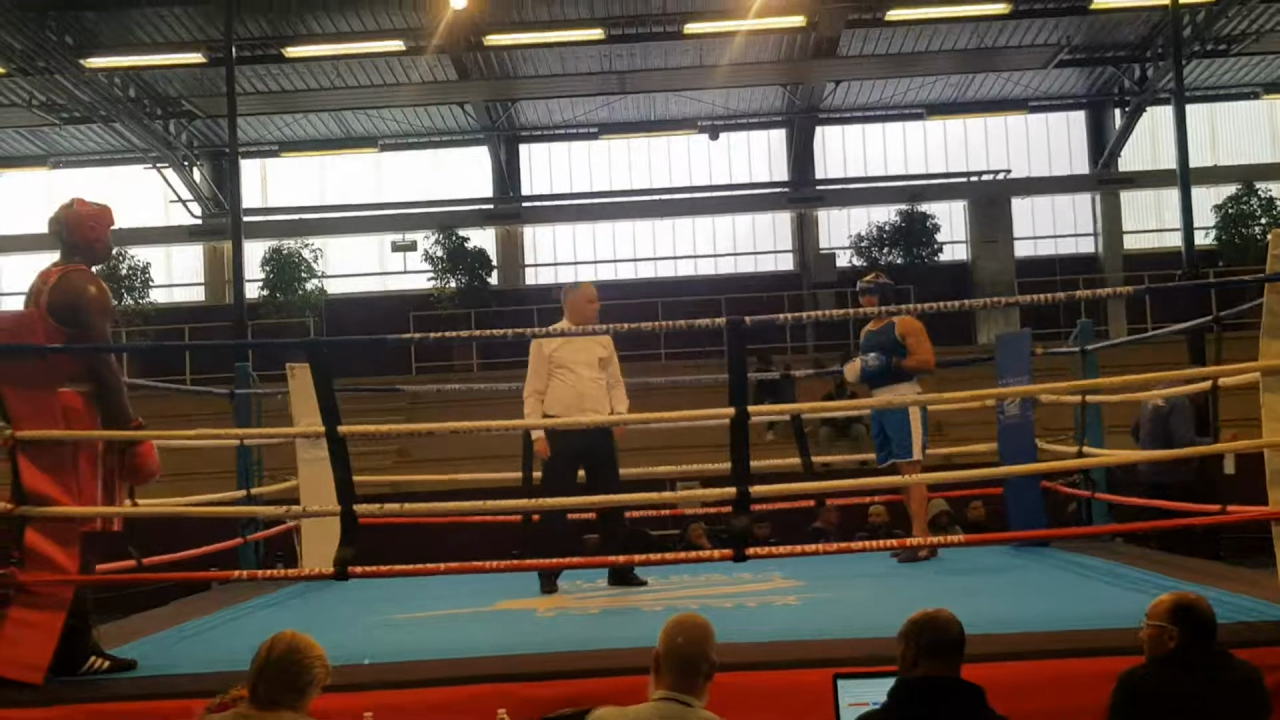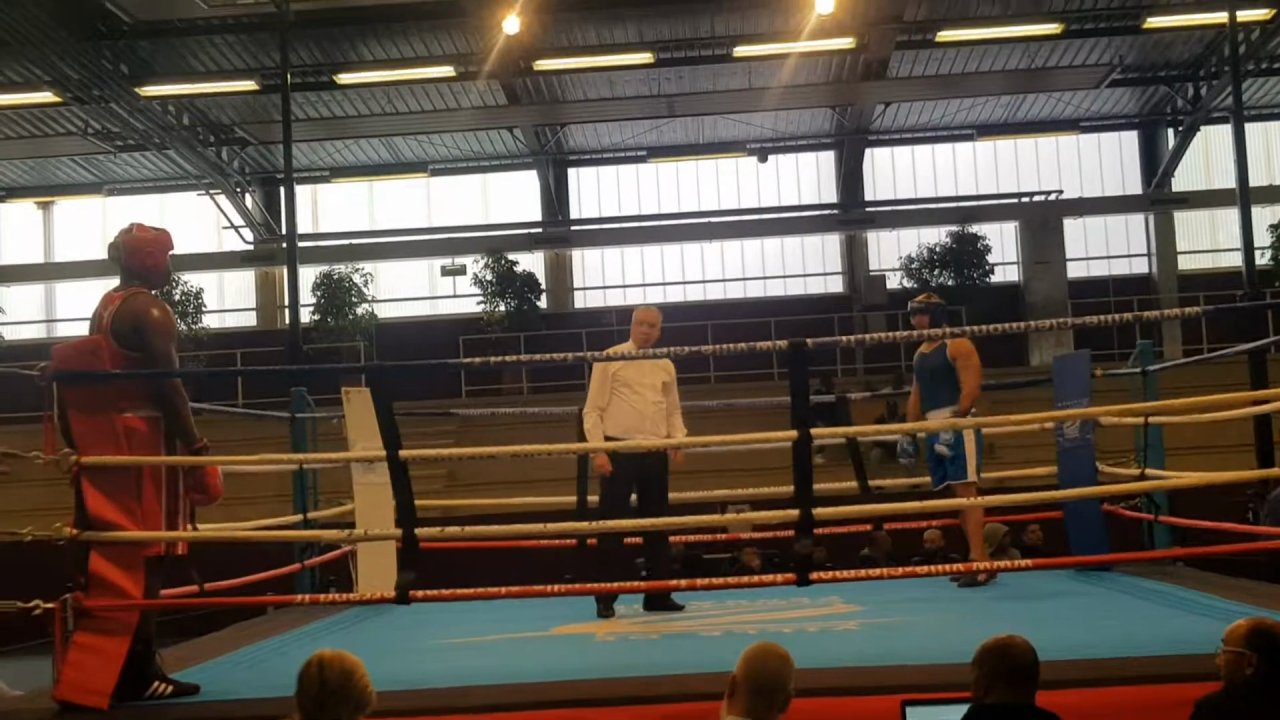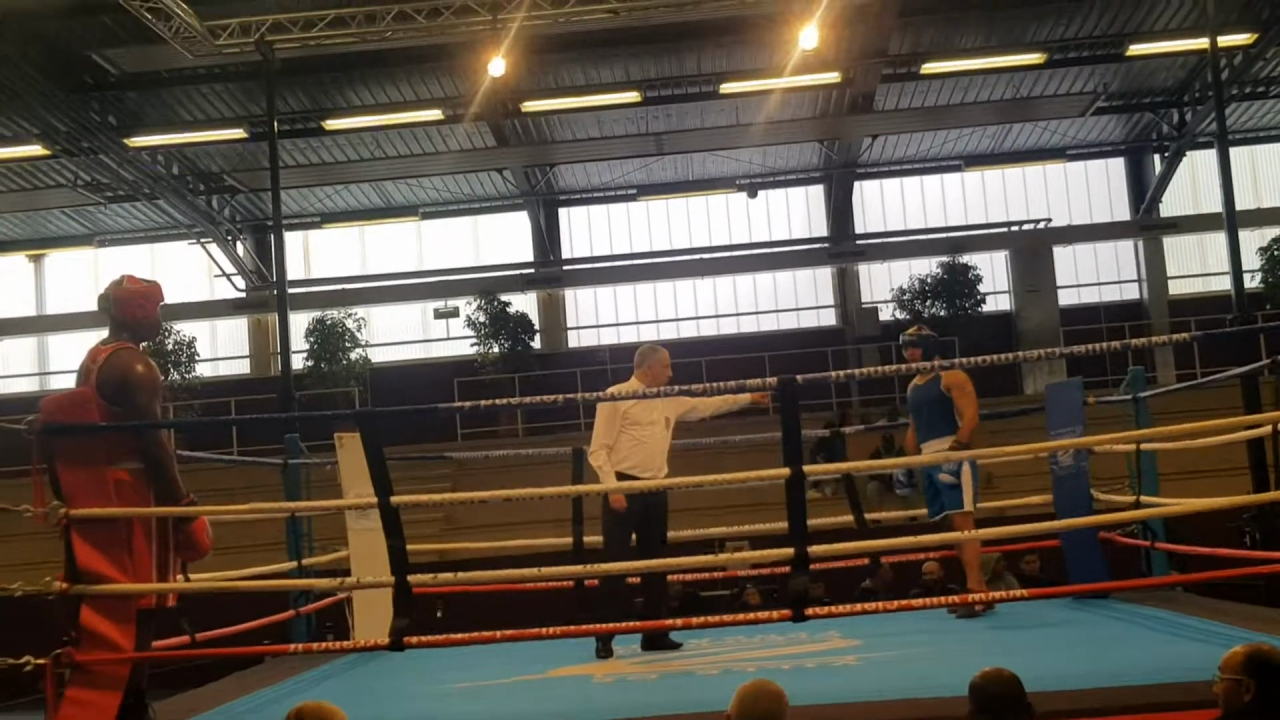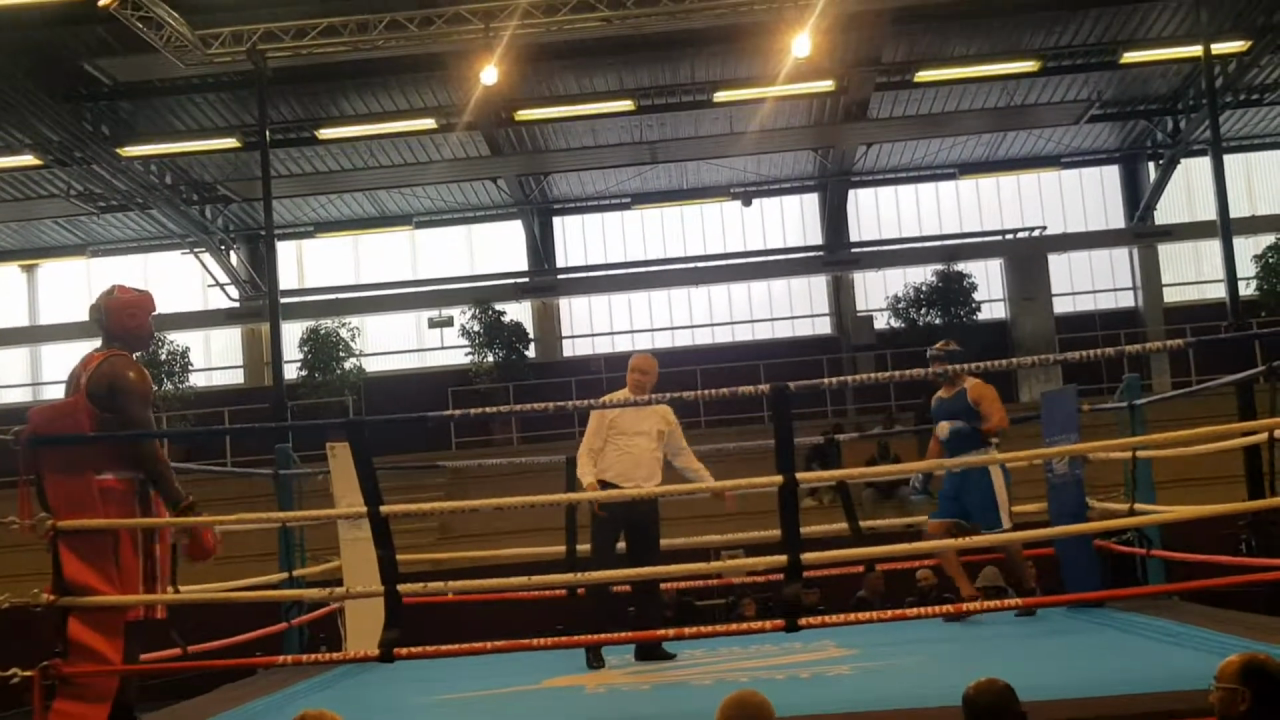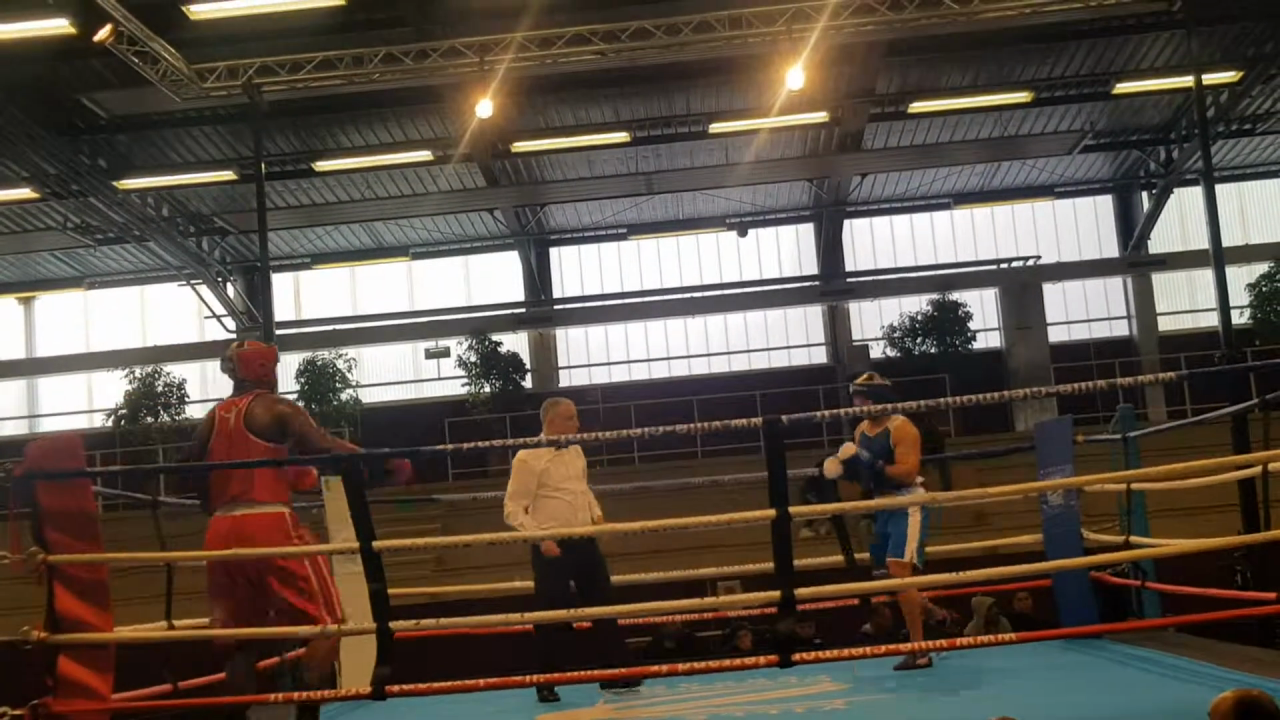
dt=1s
person 1, frame 1
left shoulder: (42, 283)
right shoulder: (86, 288)
right elbow: (102, 366)
right wrist: (133, 432)
left hip: (42, 422)
right hip: (77, 421)
left knee: (51, 534)
right knee: (72, 534)
left ankle: (68, 644)
right ankle: (68, 649)
person 1, frame 2
left shoulder: (105, 307)
right shoulder: (149, 310)
right elbow: (167, 387)
right wrist: (198, 451)
left hip: (107, 447)
right hip: (142, 446)
left knee: (117, 557)
right knee: (139, 558)
left ankle: (132, 669)
right ankle: (132, 673)
person 1, frame 3
left shoulder: (91, 361)
right shoulder: (133, 365)
right elbow: (152, 444)
right wrist: (186, 510)
left hip: (96, 501)
right hip: (131, 499)
left knee: (109, 614)
right knee: (130, 615)
person 1, frame 4
left shoulder: (84, 369)
right shoulder: (125, 371)
right elbow: (146, 452)
left wrist: (156, 503)
right wrist: (188, 512)
left hip: (82, 501)
right hip: (119, 504)
left knee: (98, 623)
right knee: (126, 623)
person 1, frame 5
left shoulder: (209, 422)
right shoulder: (276, 408)
right elbow: (329, 448)
left hip: (223, 530)
right hip: (271, 526)
left knee: (244, 643)
right knee: (324, 623)
person 2, frame 1
left shoulder: (603, 340)
right shoulder: (545, 340)
left elbow: (615, 383)
right elbow: (532, 393)
left wrist: (619, 413)
right wrist: (537, 433)
left hip: (599, 430)
right hip: (561, 430)
left ankle: (620, 569)
right ankle: (549, 575)
person 2, frame 2
left shoulder: (665, 365)
right shoulder: (610, 359)
left elbow: (673, 410)
right elbow: (593, 410)
left wrist: (678, 439)
right wrist: (598, 449)
left hip: (655, 452)
right hip: (618, 450)
right knee: (612, 524)
left ankle: (657, 594)
right ankle: (606, 599)
person 2, frame 3
left shoulder: (668, 401)
right shoulder: (615, 397)
left elbow: (705, 405)
right elbow: (598, 449)
left wrist: (747, 398)
right wrist: (612, 488)
left hip: (655, 490)
right hip: (624, 488)
left knee: (655, 562)
right knee: (616, 562)
left ankle: (654, 634)
right ankle: (605, 638)
person 2, frame 4
left shoulder: (664, 413)
right shoulder: (608, 405)
left elbow: (681, 454)
right elbow: (587, 449)
left wrist: (710, 484)
right wrist: (589, 481)
left hip: (645, 499)
right hip: (610, 495)
left knee: (647, 571)
right knee: (601, 570)
left ankle: (649, 644)
right ankle: (594, 646)
person 2, frame 5
left shoulder: (576, 451)
right shoulder: (528, 458)
right elbow: (513, 510)
left wrist: (597, 515)
right wrist: (540, 539)
left hip: (584, 541)
right hip: (553, 547)
left knee: (602, 603)
right knee: (551, 613)
left ankle: (616, 671)
right ankle: (547, 682)
person 3, frame 1
left shoulder: (906, 324)
right shoulder: (866, 332)
left elbow: (927, 361)
left wrist: (889, 363)
right wrist: (859, 372)
left hip: (903, 402)
right hip: (878, 406)
left knee: (910, 468)
right knee: (899, 470)
left ankle: (921, 539)
right ankle: (921, 536)
person 3, frame 2
left shoulder: (958, 346)
right shoulder: (919, 353)
left elbow: (972, 387)
right elbow: (916, 395)
left wrist: (954, 425)
right wrist: (909, 432)
left hip: (956, 426)
right hip: (933, 429)
left knee: (965, 490)
right knee: (954, 493)
left ankle: (979, 562)
right ankle: (980, 560)
person 3, frame 3
left shoulder: (951, 377)
right shoulder: (913, 386)
left elbow: (970, 416)
left wrist: (954, 453)
left hip: (953, 456)
right hip: (928, 461)
left knee: (962, 521)
right knee: (952, 524)
left ankle: (975, 591)
right ankle: (980, 590)
person 3, frame 4
left shoulder: (978, 389)
right shoulder: (938, 398)
left elbow: (1001, 424)
right elbow: (936, 440)
left wrist: (967, 429)
right wrist: (923, 473)
left hip: (983, 469)
right hip: (954, 473)
left knee: (1000, 534)
right knee: (935, 532)
left ankle: (1027, 593)
right ankle: (967, 595)
person 3, frame 5
left shoulder: (903, 429)
right shoulder: (861, 431)
left elbow: (906, 474)
right elbow: (863, 474)
left wrist: (870, 465)
right wrist: (846, 470)
left hip: (907, 507)
right hip: (883, 510)
left knee: (898, 570)
right knee: (892, 576)
left ankle: (919, 650)
